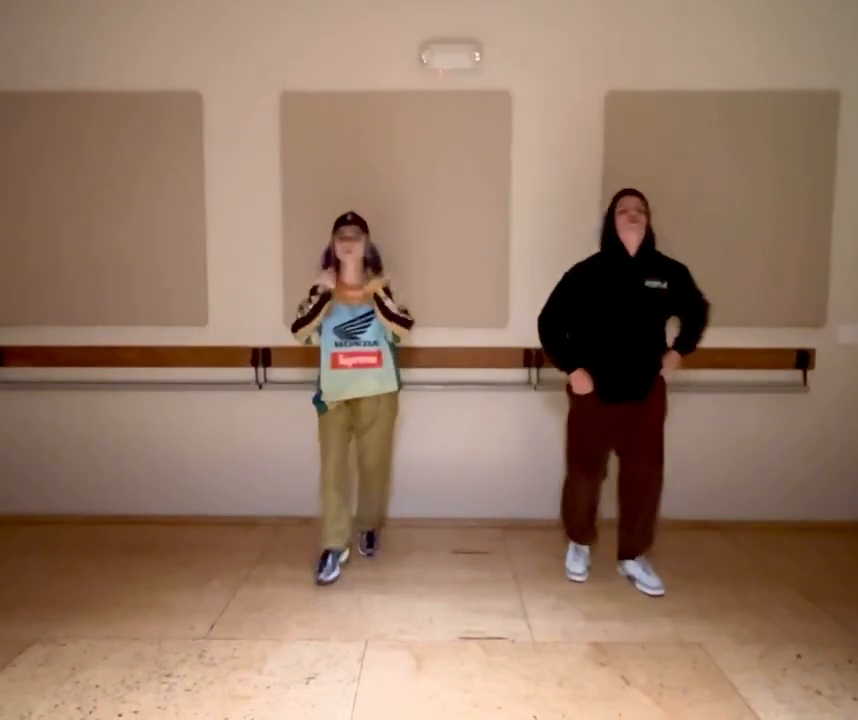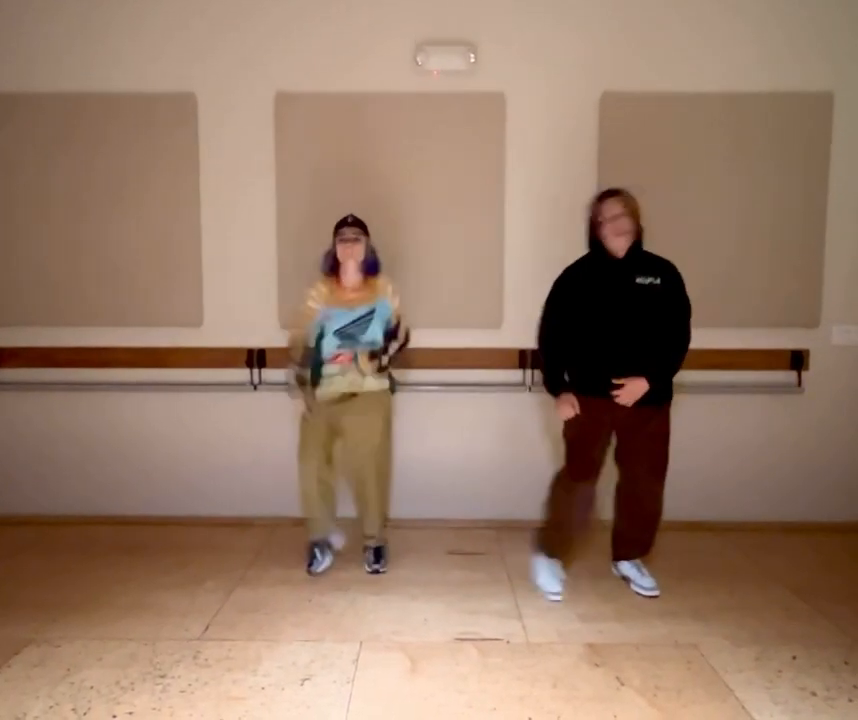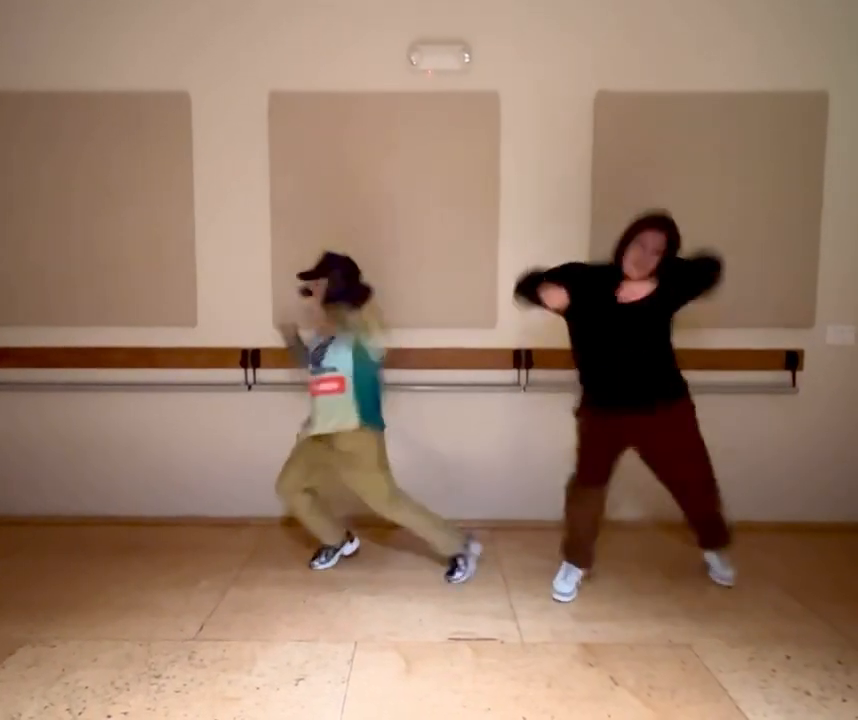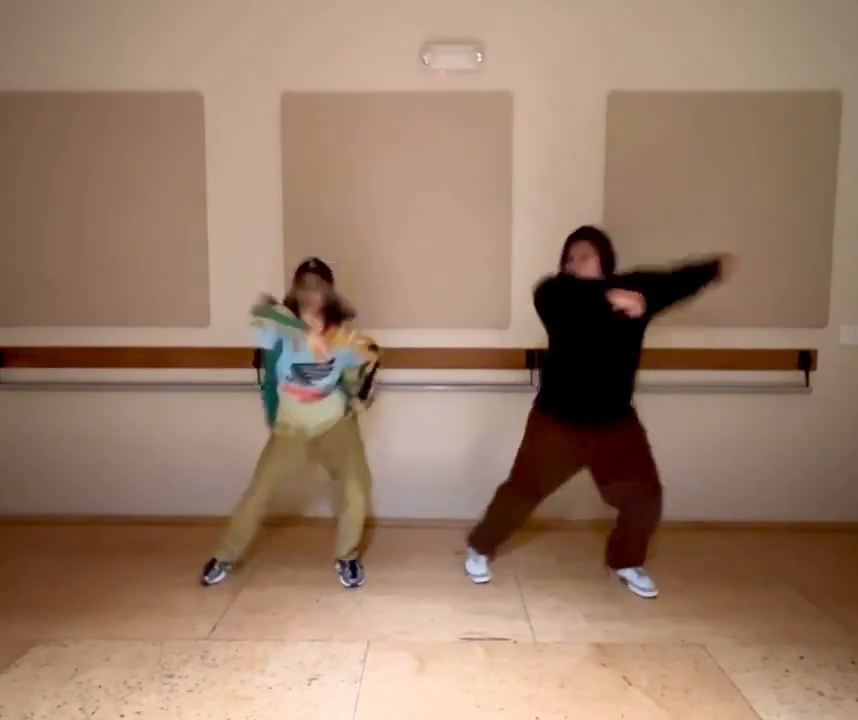
dt=0.7s
person 1, frame 1
left shoulder: (669, 272)
right shoulder: (587, 274)
left elbow: (697, 312)
right elbow: (549, 323)
left wrist: (679, 349)
right wrist: (571, 367)
left hip: (646, 392)
right hip: (593, 392)
left knee: (644, 475)
right knee: (584, 470)
left ankle: (634, 556)
right ankle: (580, 543)
person 1, frame 2
left shoulder: (662, 273)
right shoulder: (578, 276)
left elbow: (678, 336)
right elbow: (551, 336)
left wrist: (651, 378)
right wrist: (559, 390)
left hip: (647, 397)
right hip: (589, 396)
left knee: (645, 481)
right knee: (580, 473)
left ankle: (629, 558)
right ankle: (549, 554)
person 1, frame 3
left shoulder: (664, 284)
right shoulder: (586, 281)
left elbow: (708, 269)
right elbow: (527, 285)
left wrist: (653, 284)
right wrist: (546, 293)
left hip: (663, 407)
right hip: (603, 408)
left knee: (694, 480)
right knee: (588, 484)
left ankle: (714, 547)
right ankle: (574, 563)
person 1, frame 4
left shoulder: (636, 287)
right shoulder: (559, 291)
left elbow: (677, 282)
right elbow: (547, 299)
left wrist: (714, 268)
right wrist: (608, 299)
left hip: (615, 422)
right hip: (558, 420)
left knee: (644, 496)
right knee: (525, 487)
left ankle: (626, 563)
right ankle: (480, 547)
person 2, frame 1
left shoulder: (381, 287)
right shoulder: (323, 287)
left elbow: (404, 328)
right elbow: (300, 332)
left wrist: (381, 298)
right wrist: (320, 295)
left hip: (378, 393)
right hip: (334, 394)
left knee: (374, 466)
right knee: (333, 467)
left ankle: (368, 527)
right ankle: (334, 544)
person 2, frame 2
left shoulder: (383, 289)
right shoulder: (320, 292)
left elbow: (401, 336)
right elbow: (301, 341)
left wrist: (374, 362)
right wrist: (304, 384)
left hip: (371, 393)
right hip: (326, 394)
left knee: (371, 468)
right knee: (312, 461)
left ankle: (374, 542)
right ankle: (323, 536)
person 2, frame 3
left shoulder: (360, 321)
right shoulder: (323, 326)
left elbow: (373, 350)
right wrist: (295, 343)
left hip: (355, 431)
right hip: (319, 431)
left knee: (385, 498)
right knee: (290, 486)
left ankle: (458, 548)
right ankle: (338, 540)
person 2, frame 4
left shoulder: (345, 337)
right shoulder: (281, 324)
left elbow: (371, 358)
right elbow: (260, 313)
left wrist: (361, 396)
right wrist: (288, 320)
left hip: (336, 426)
right hip: (289, 431)
left knee: (356, 490)
right knee: (257, 496)
left ankle: (347, 557)
right ankle: (224, 558)
